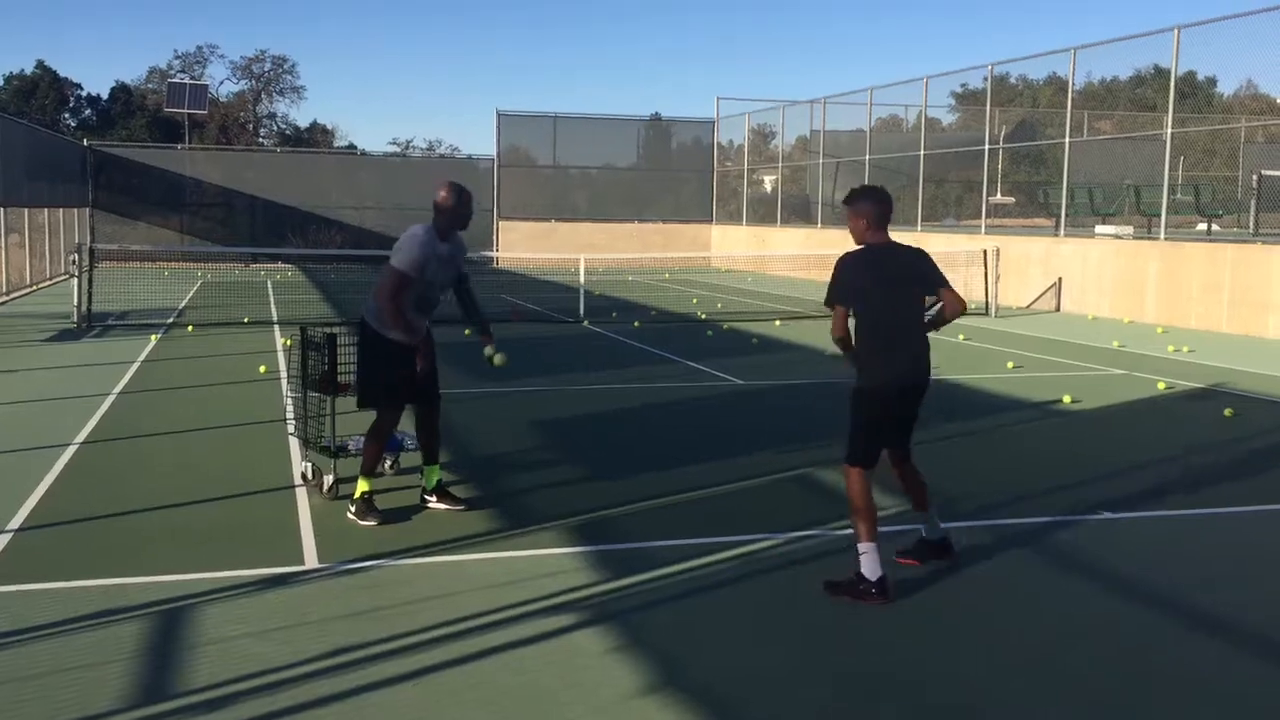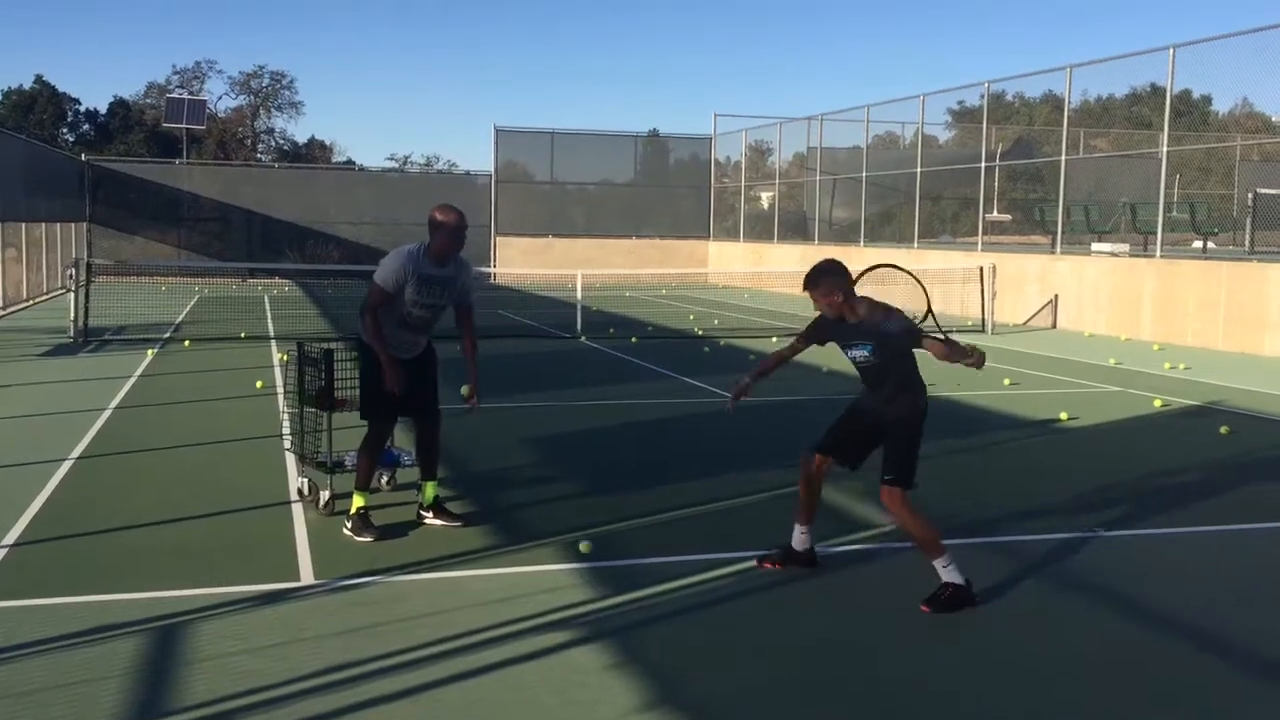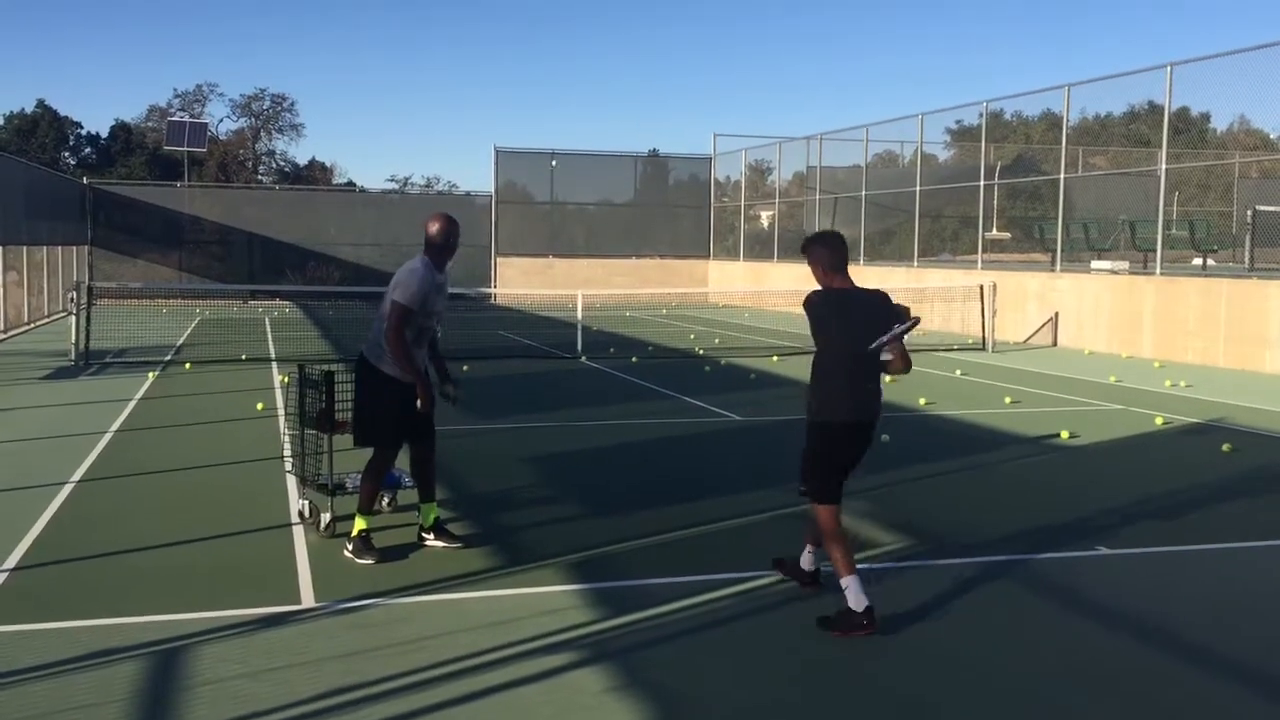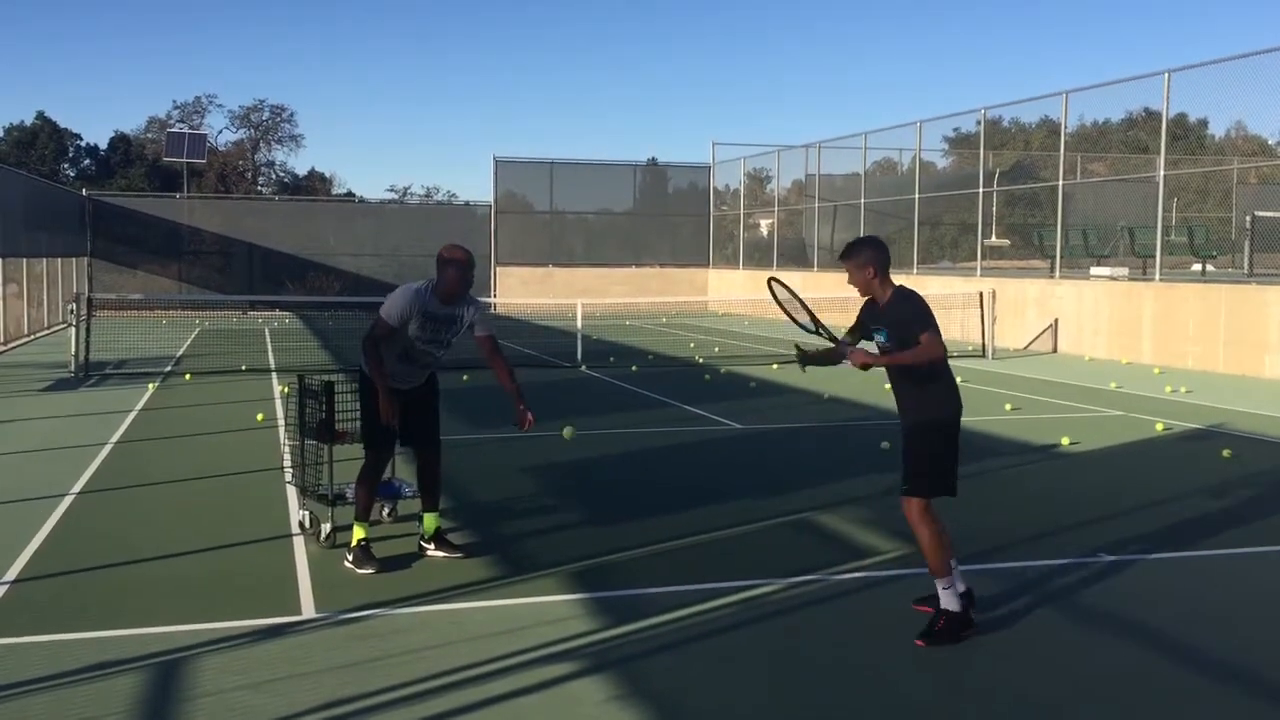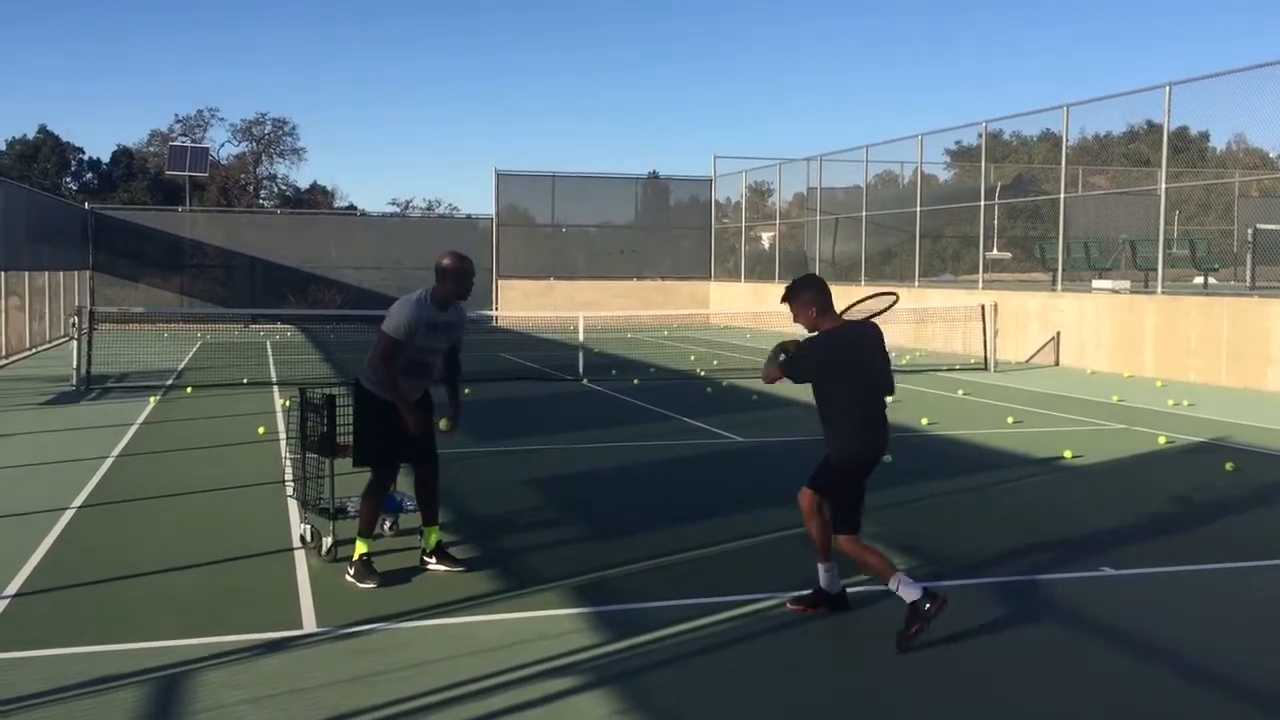
dt=0.7s
person 1, frame 1
left shoulder: (851, 265)
right shoulder: (916, 258)
left elbow: (838, 331)
right elbow: (956, 306)
left wrist: (849, 350)
left hip: (881, 380)
right hip: (915, 375)
left knee: (857, 471)
right knee: (898, 455)
left ankle: (870, 577)
right ankle: (937, 537)
person 1, frame 2
left shoulder: (888, 319)
right shoulder: (832, 321)
left elbow: (936, 348)
right elbow: (792, 349)
left wrist: (964, 354)
right wrist: (752, 377)
left hip: (905, 412)
right hip: (870, 404)
left knee: (892, 498)
right knee: (812, 464)
left ankle: (956, 583)
right ankle: (800, 547)
person 1, frame 3
left shoulder: (816, 304)
right shoulder: (880, 303)
right elbow: (901, 364)
left hip: (828, 417)
right hip: (865, 417)
left knee: (822, 509)
right knee: (826, 495)
left ankle: (859, 609)
right ankle: (807, 565)
person 1, frame 4
left shoulder: (909, 303)
right shoulder: (874, 309)
left elbow: (936, 351)
right elbow: (844, 349)
left wrist: (877, 360)
right wrist: (810, 356)
left hip: (934, 416)
right hip: (920, 414)
left knee: (915, 508)
right knee: (917, 504)
left ankle: (954, 611)
right ankle: (956, 591)
person 1, frame 5
left shoulder: (811, 351)
right shoulder: (870, 332)
left elbow: (769, 376)
right elbow: (887, 389)
left wrist: (778, 351)
left hip: (850, 450)
right hip: (871, 440)
left knee: (846, 540)
right knee: (809, 500)
left ankle: (918, 598)
right ankle: (830, 588)
person 2, frame 1
left shoulder: (456, 247)
right shoulder: (418, 243)
left elbow: (465, 297)
right elbow: (389, 299)
left wrist: (488, 338)
right wrist: (419, 347)
left hip: (417, 335)
right hip: (384, 335)
left knee: (430, 408)
right knee: (389, 414)
left ankle: (432, 486)
right ankle: (362, 496)
person 2, frame 2
left shoulder: (462, 271)
right shoulder: (402, 261)
left elbow: (465, 326)
right elbow: (369, 311)
left wrist: (473, 377)
right wrist: (388, 362)
left hip: (419, 352)
right hip: (380, 351)
left knee: (430, 422)
right knee: (381, 428)
left ankle: (429, 502)
right ankle: (357, 511)
person 2, frame 3
left shoulder: (438, 277)
right shoulder: (417, 276)
right elbow: (393, 334)
left wrist: (442, 373)
right wrist: (421, 382)
left hip: (411, 374)
right hip: (383, 374)
left knee: (424, 444)
right knee: (386, 452)
left ankle: (429, 523)
right ankle: (358, 534)
person 2, frame 4
left shoulder: (471, 309)
right shoulder: (408, 297)
left elbow: (494, 356)
right elbow: (370, 343)
left wrist: (519, 402)
right wrist: (385, 394)
left hip: (421, 384)
right hip: (381, 382)
left knee: (430, 454)
right knee: (378, 458)
left ankle: (430, 534)
right ankle: (357, 542)
person 2, frame 5
left shoulder: (458, 315)
right shoulder: (410, 309)
left elbow: (451, 360)
right elbow: (380, 362)
left wrist: (454, 401)
right wrist: (405, 410)
left hip: (417, 396)
right hip: (378, 396)
left knee: (428, 467)
right knee: (384, 475)
left ankle: (431, 547)
right ankle: (359, 558)
